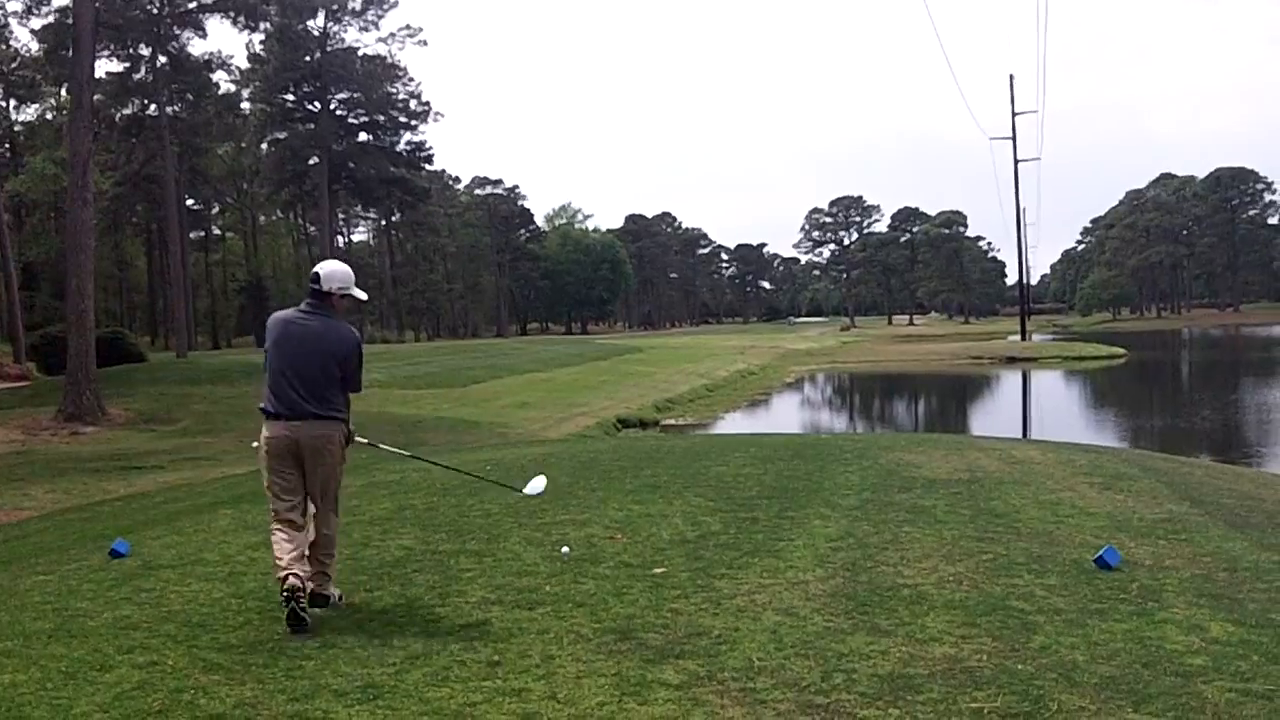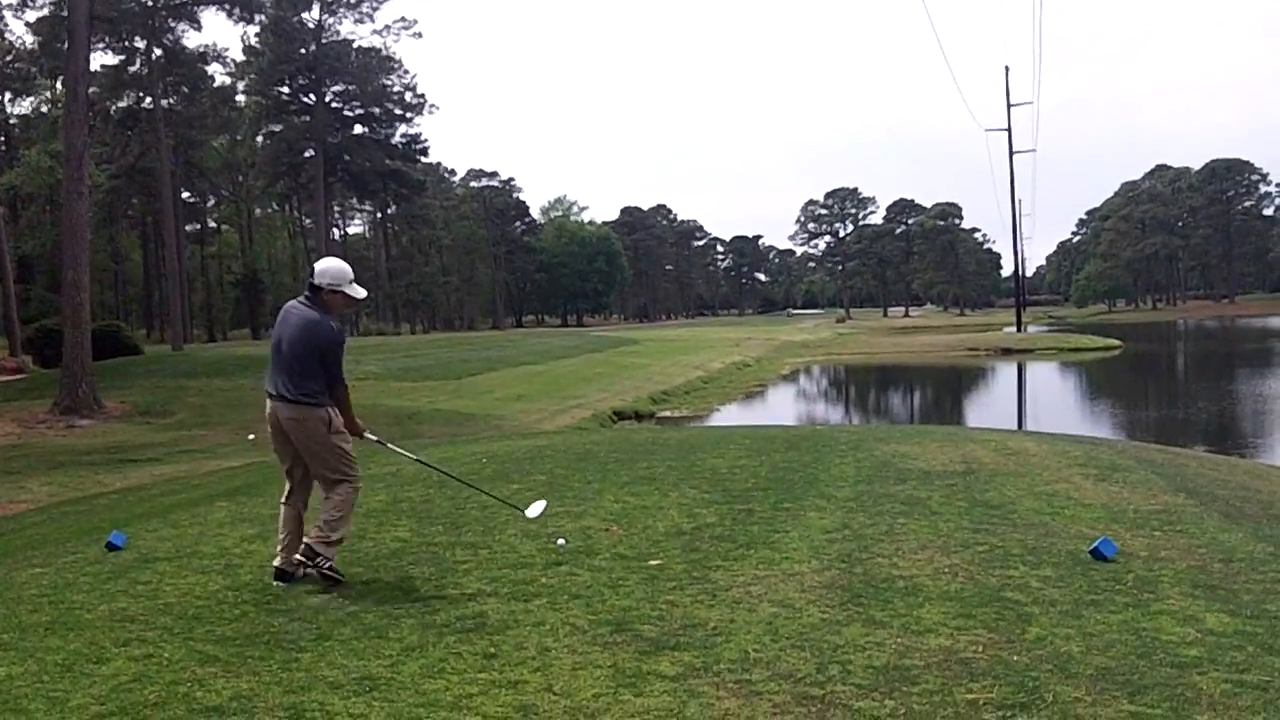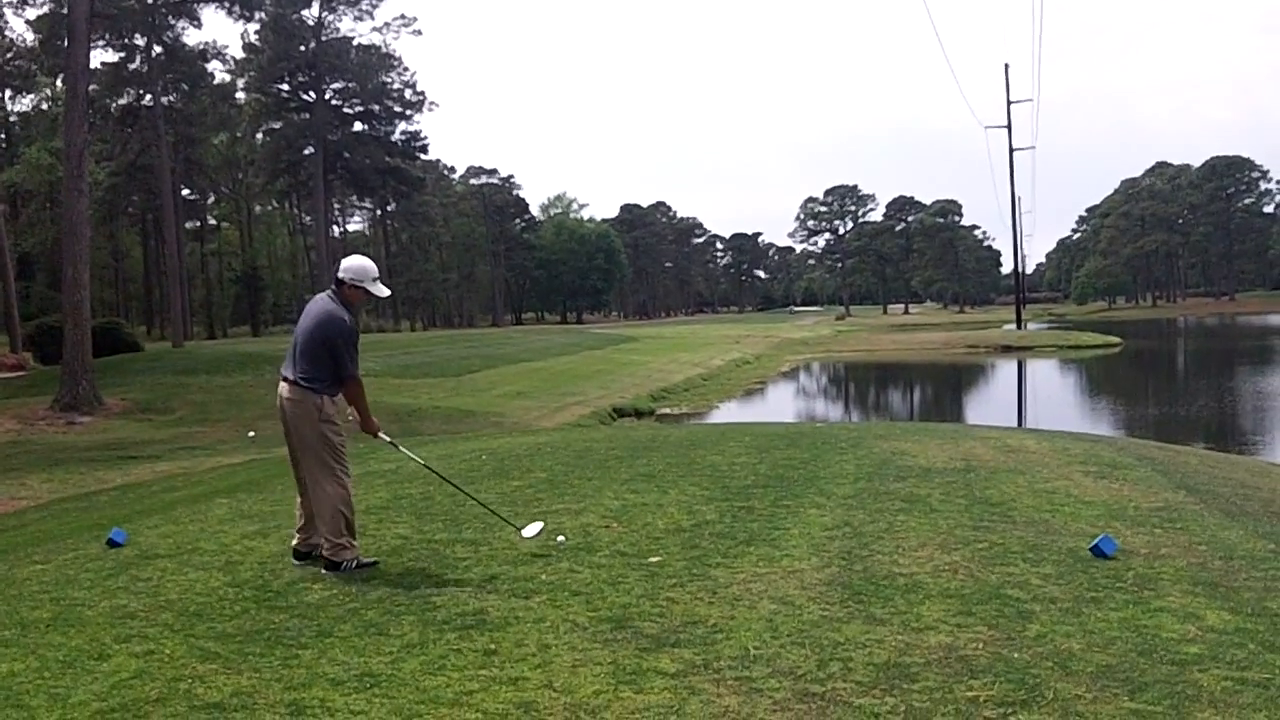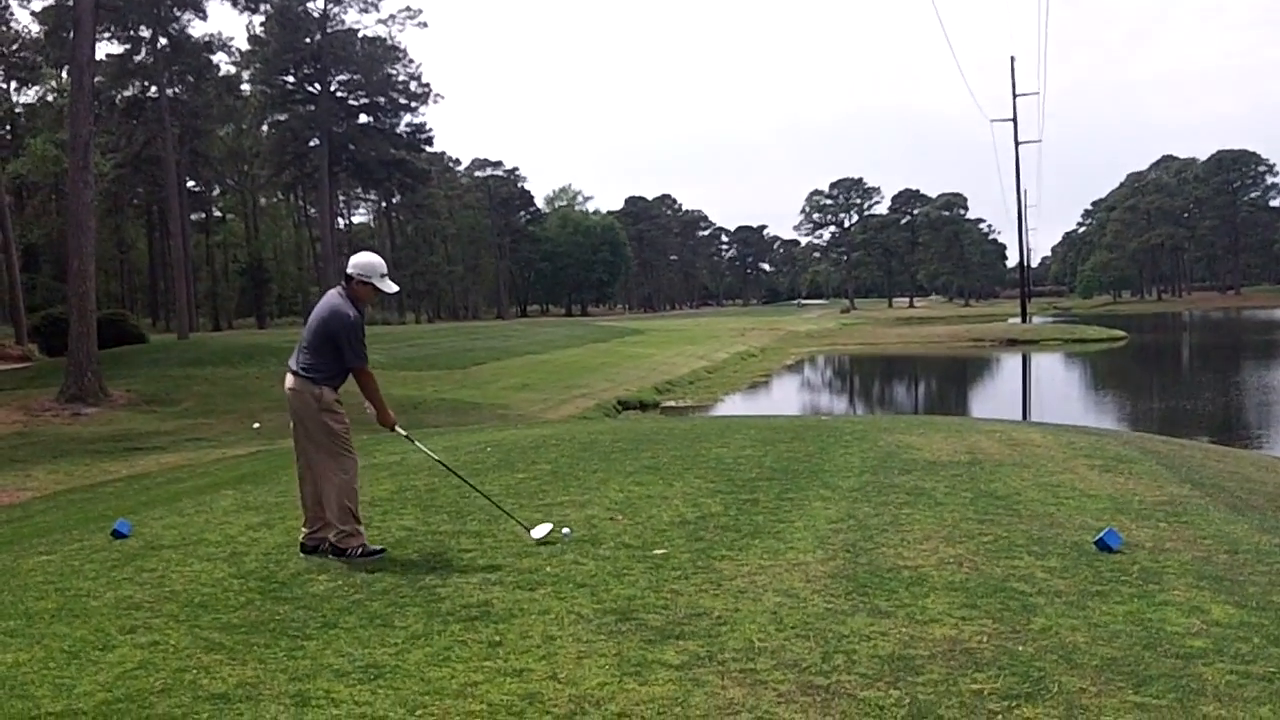
dt=0.5s
person 1, frame 1
left shoulder: (276, 323)
right shoulder: (346, 337)
right elbow: (346, 393)
right wrist: (342, 429)
left hip: (278, 430)
right hip: (324, 431)
left knee: (285, 517)
right knee: (325, 511)
left ankle: (294, 583)
right ankle: (321, 589)
person 1, frame 2
left shoulder: (288, 311)
right shoulder: (328, 330)
right elbow: (336, 385)
left wrist: (340, 417)
right wrist: (350, 422)
left hip: (278, 408)
right hip: (310, 414)
left knee: (296, 489)
right knee: (344, 481)
left ankle: (287, 564)
right ankle: (316, 550)
person 1, frame 3
left shoulder: (321, 301)
right shoulder: (341, 322)
right elbow: (350, 378)
left wrist: (356, 408)
right wrist: (366, 418)
left hip: (291, 393)
right hip: (312, 402)
left knee: (311, 476)
right knee: (333, 479)
left ankle: (307, 544)
right ankle: (339, 554)
person 1, frame 4
left shoulder: (336, 298)
right shoulder: (347, 317)
left elbow: (355, 366)
right elbow: (361, 371)
left wrist: (372, 402)
right wrist: (382, 411)
left hip: (301, 386)
right hip: (315, 392)
left knee: (314, 467)
right knee: (341, 466)
left ankle: (315, 537)
right ankle: (346, 542)
